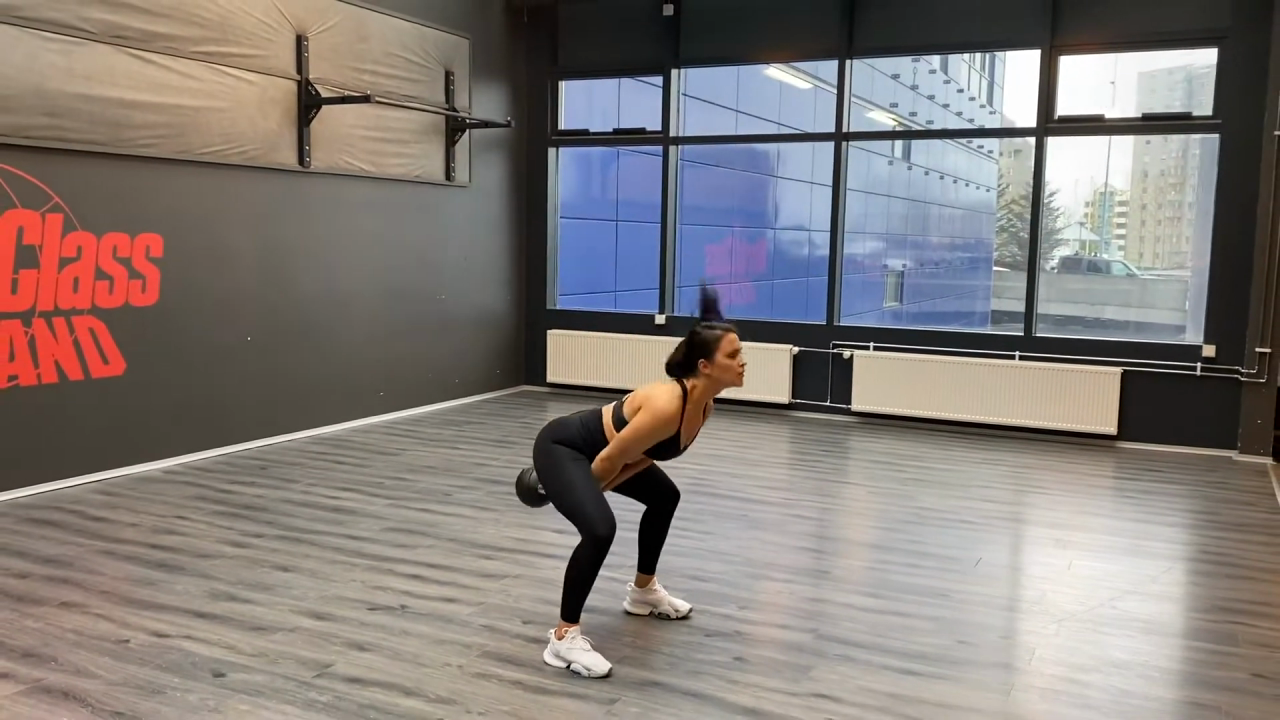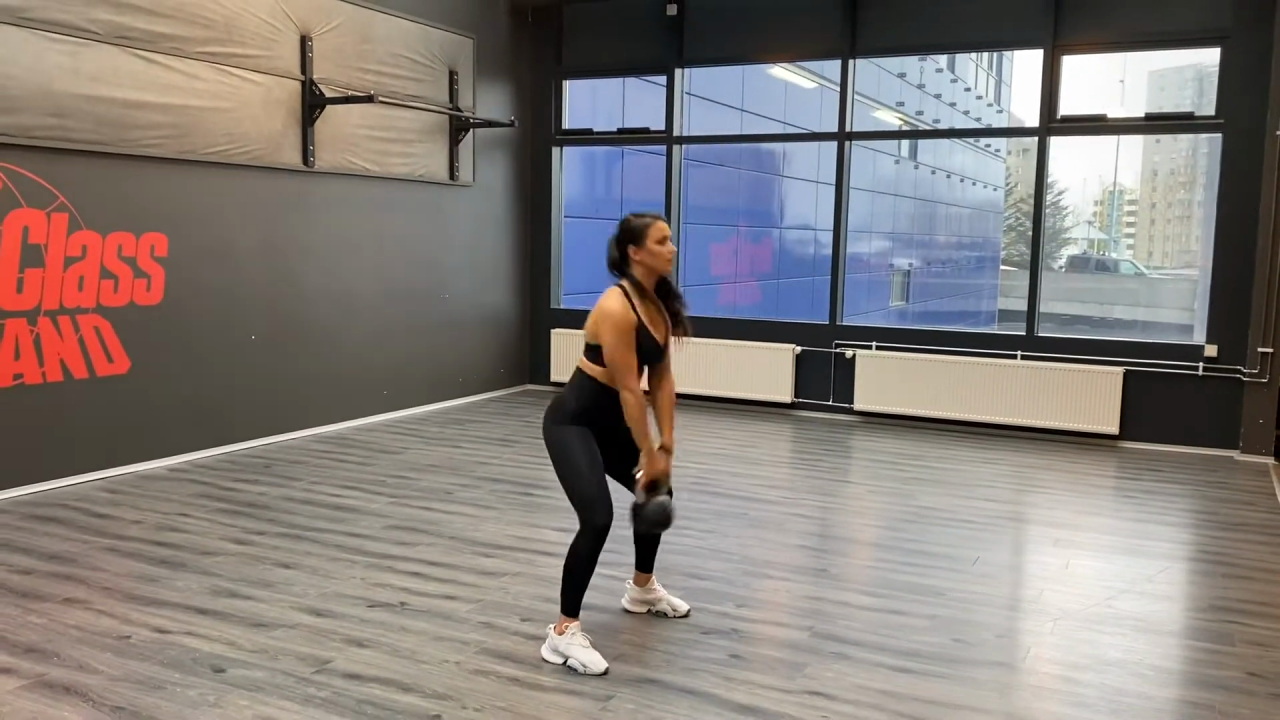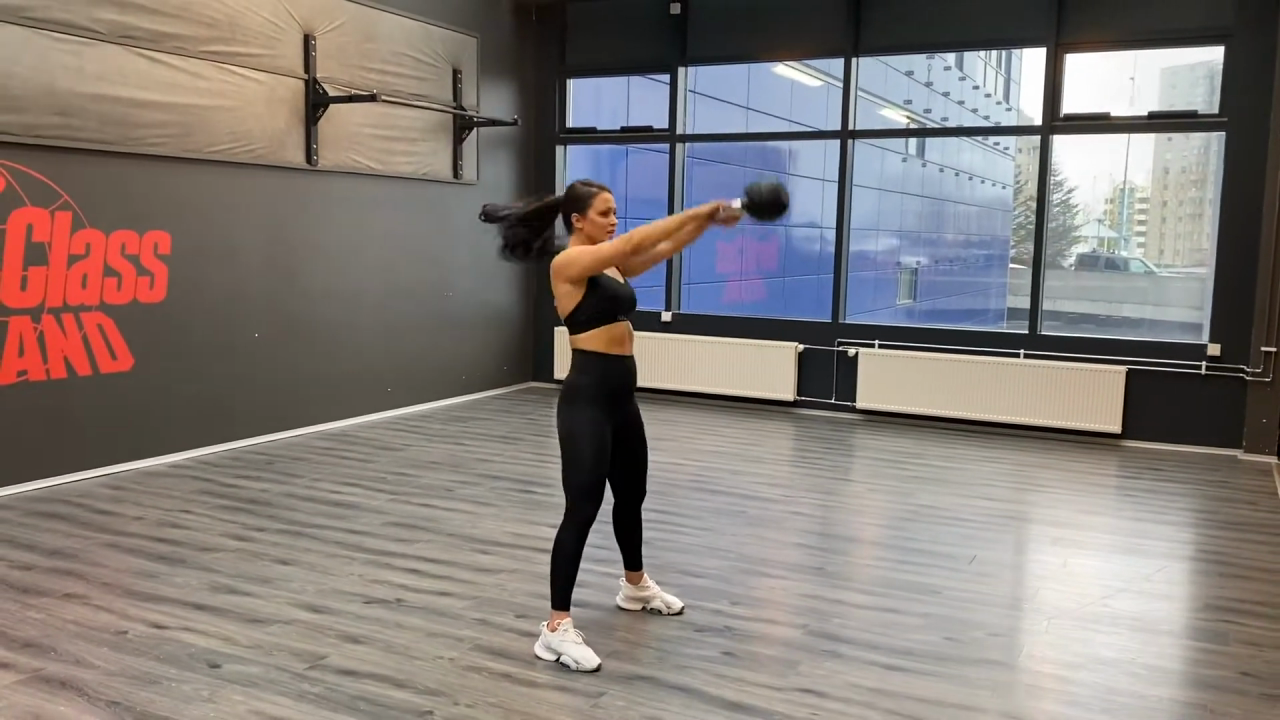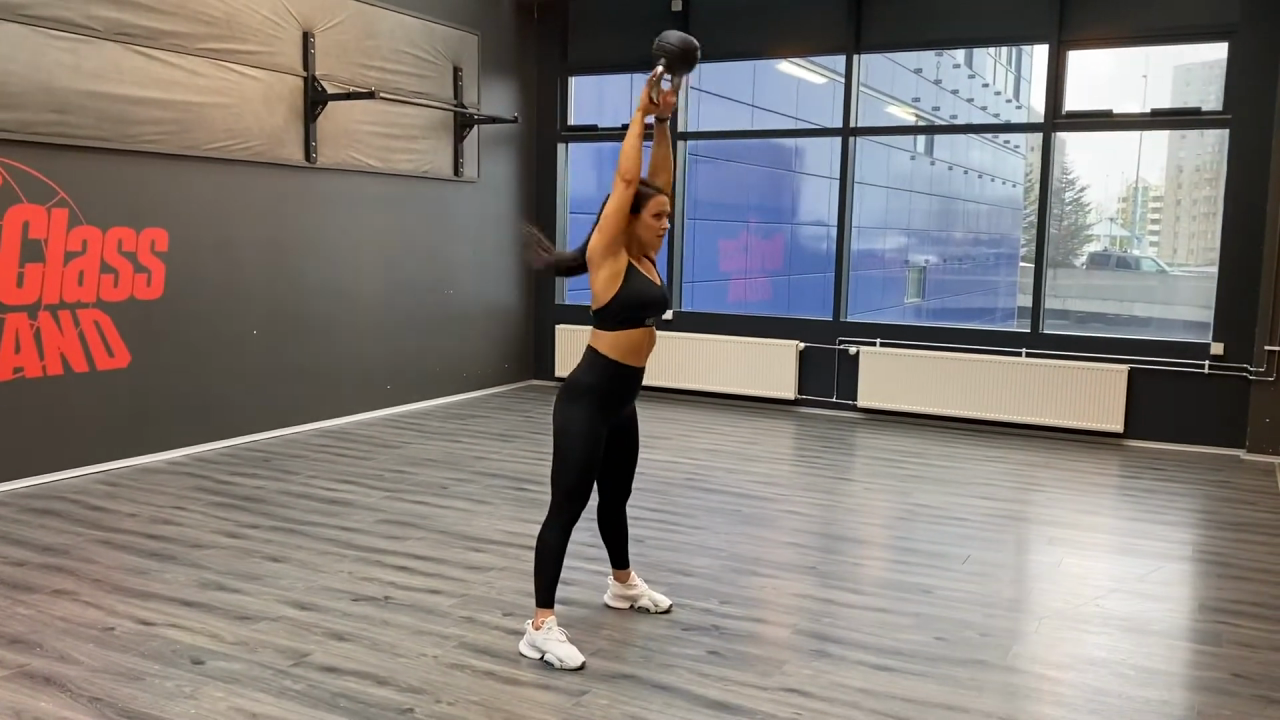
dt=0.3s
person 1, frame 1
left shoulder: (699, 405)
right shoulder: (669, 405)
left elbow: (642, 456)
right elbow: (613, 456)
left wrist: (597, 489)
right wrist: (586, 491)
left hip: (596, 451)
right hip: (561, 446)
left knee: (665, 497)
right knee: (599, 527)
left ankle: (643, 590)
right ankle: (564, 637)
person 1, frame 2
left shoulder: (661, 304)
right shoulder: (616, 306)
left elbow: (662, 381)
right elbow: (629, 390)
left wrist: (664, 444)
right wrist: (646, 453)
left hip: (608, 419)
right hip: (572, 421)
left knee: (657, 487)
right knee: (598, 518)
left ankle: (642, 588)
right ankle: (562, 632)
person 1, frame 3
left shoulder: (612, 266)
right shoulder: (568, 264)
left elbow: (663, 246)
right elbow: (630, 242)
left wrist: (706, 220)
right wrist: (697, 213)
left hip: (622, 397)
right hip: (587, 399)
left knee: (631, 496)
right knee: (582, 510)
left ankle: (635, 585)
right ankle: (556, 630)
person 1, frame 4
left shoulder: (644, 257)
right shoulder: (607, 256)
left elbow: (658, 181)
right elbow: (624, 181)
left wrist: (664, 123)
right wrist: (641, 110)
left hip: (621, 400)
right hip: (586, 399)
left knee: (615, 498)
right knee: (568, 507)
left ankle: (622, 584)
right ankle: (541, 626)
